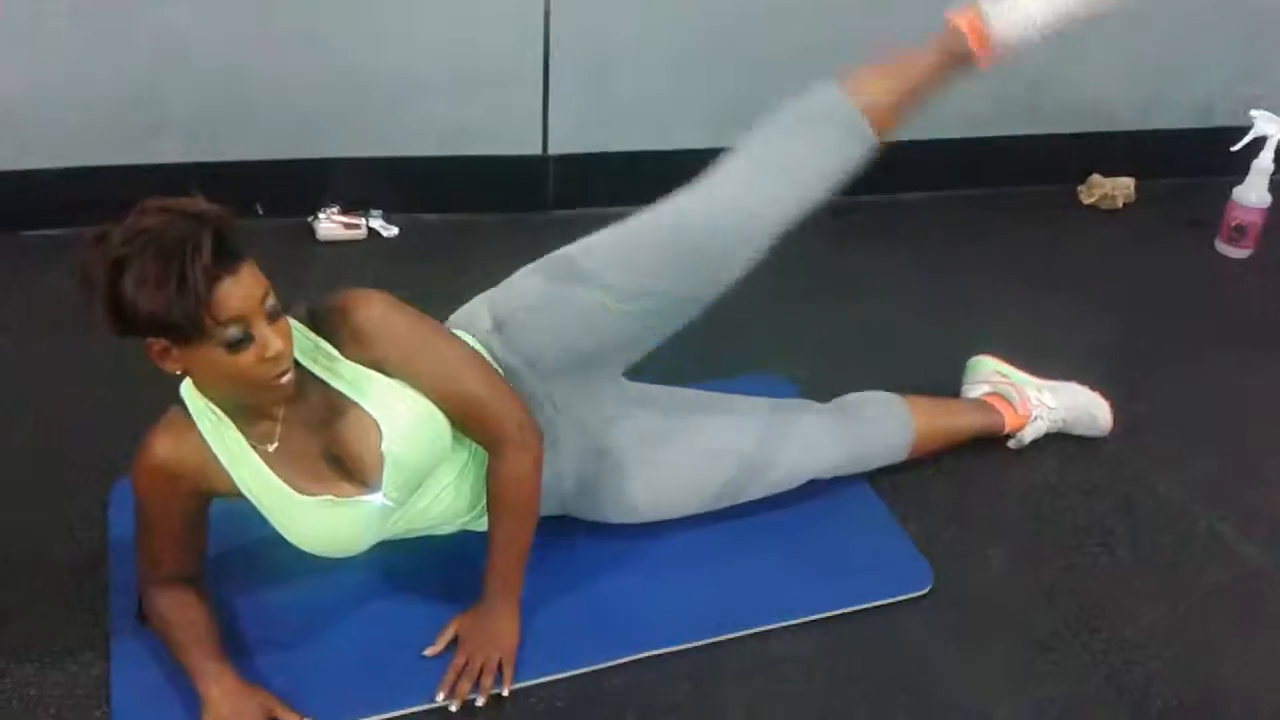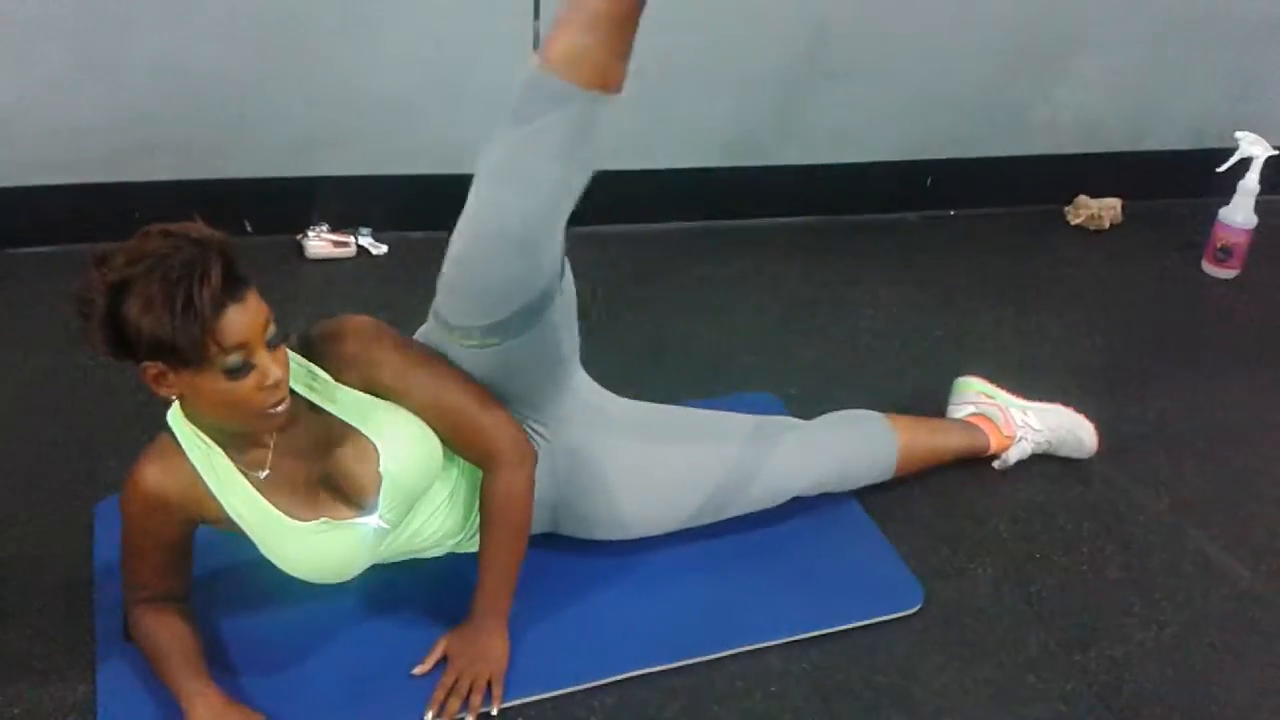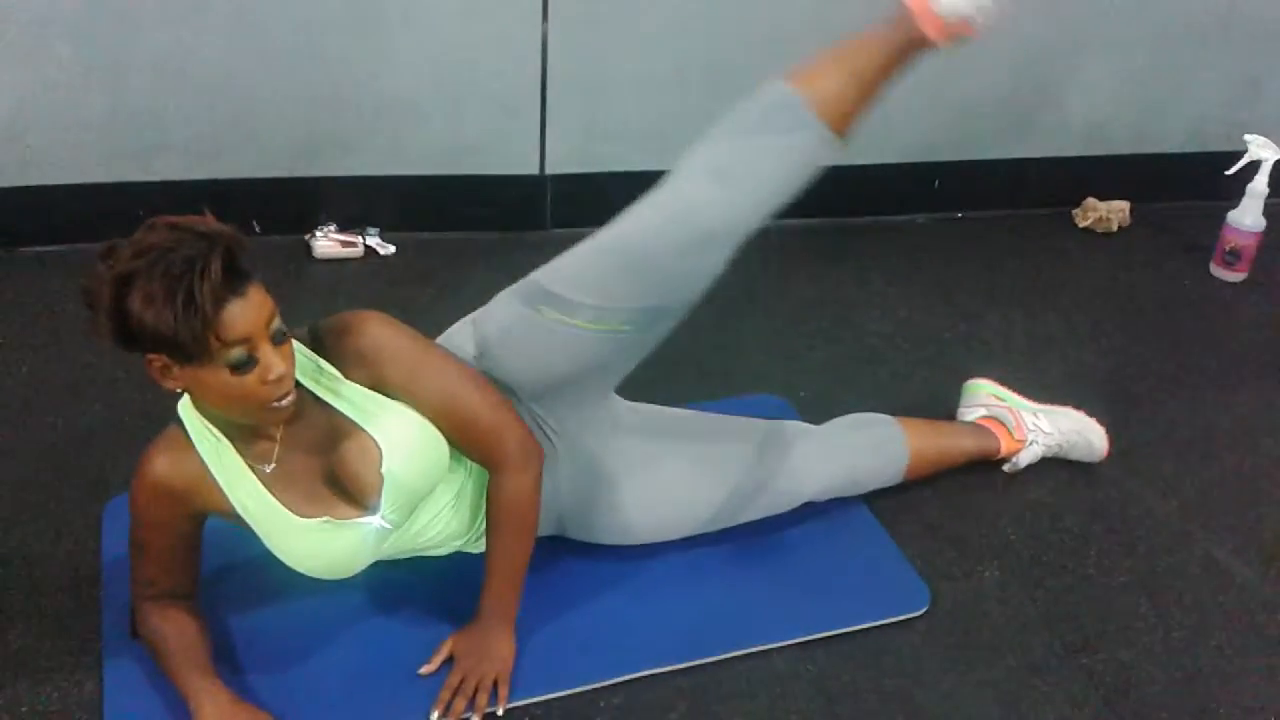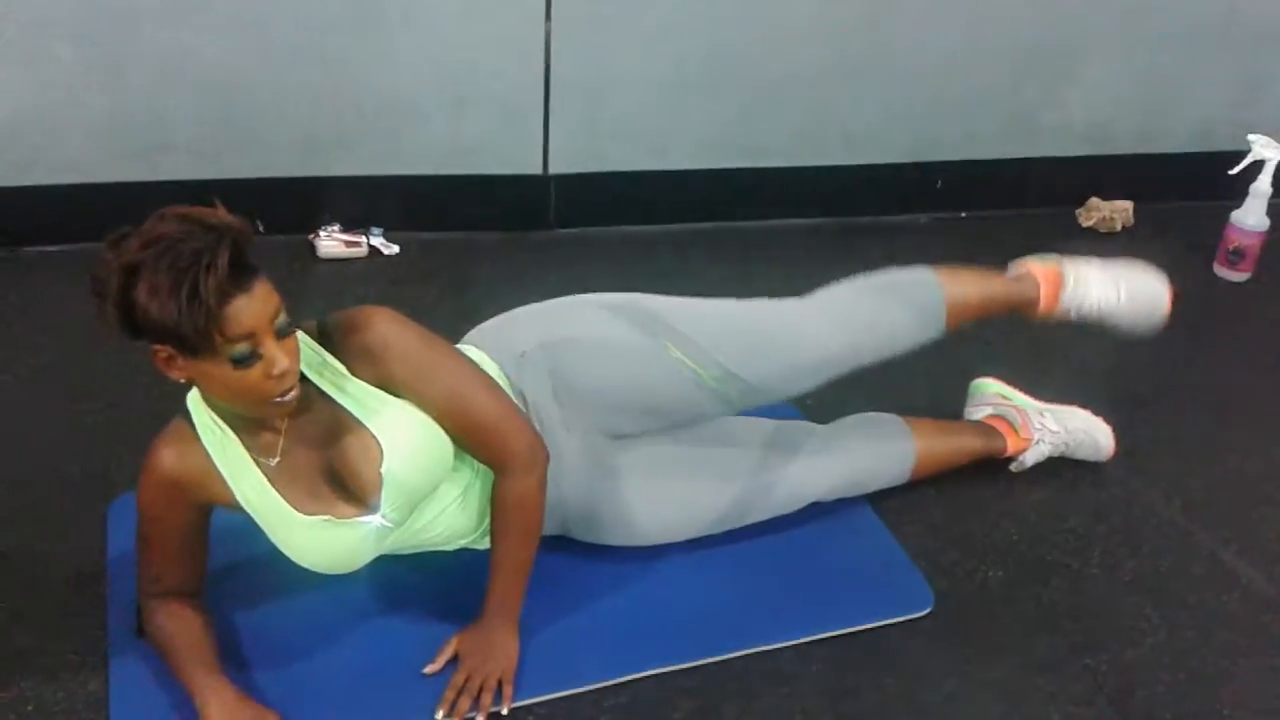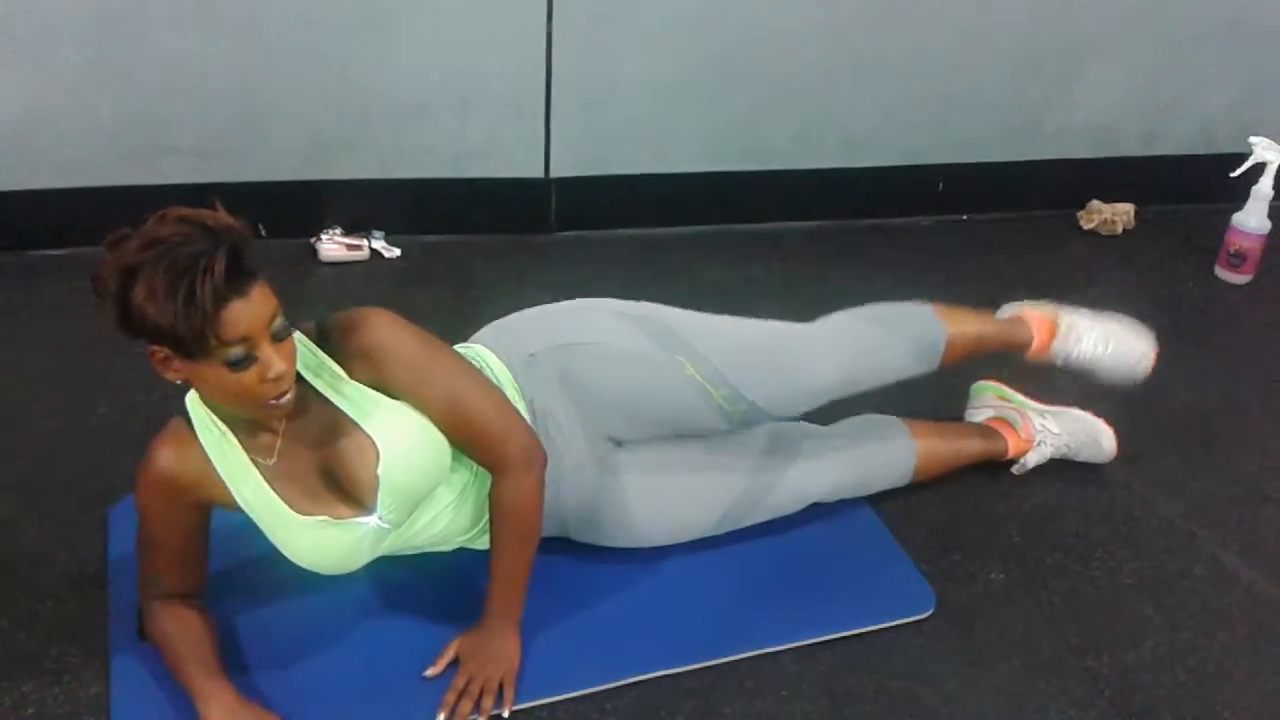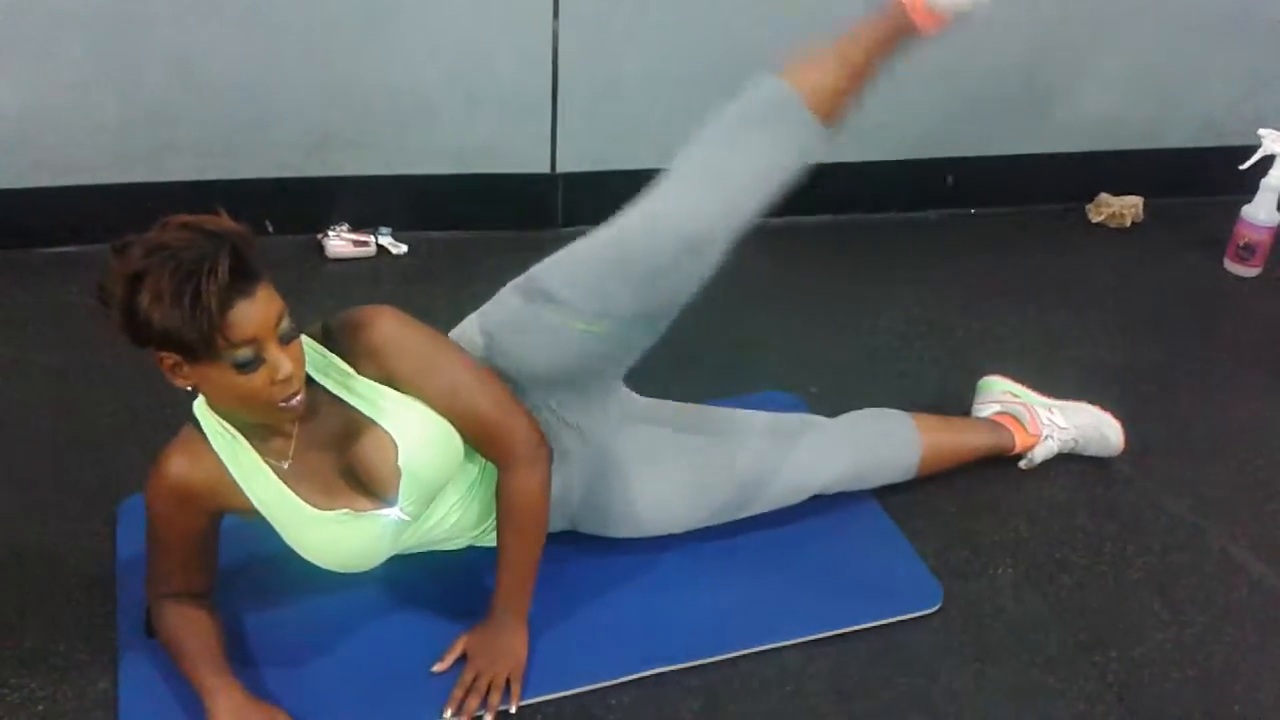
dt=0.4s
person 1, frame 1
left shoulder: (358, 324)
right shoulder: (178, 456)
left elbow: (511, 430)
right elbow: (166, 581)
left wrist: (501, 601)
left hip: (532, 360)
right hip: (563, 472)
left knee: (710, 232)
right knee: (805, 442)
right ankle: (999, 405)
person 1, frame 2
left shoulder: (348, 354)
right shoulder: (165, 484)
left elbow: (508, 453)
right elbow: (152, 602)
left wrist: (489, 621)
left hip: (524, 407)
right hip: (525, 502)
right ankle: (981, 428)
person 1, frame 3
left shoulder: (356, 347)
right shoulder: (175, 475)
left elbow: (515, 457)
right elbow: (161, 599)
left wrist: (497, 622)
left hip: (534, 401)
right hip: (559, 504)
right knee: (799, 467)
right ankle: (995, 433)
person 1, frame 4
left shoulder: (365, 343)
right shoulder: (181, 468)
left elbow: (520, 452)
right elbow: (167, 596)
left wrist: (500, 621)
left hip: (550, 383)
right hip: (574, 500)
left knee: (812, 339)
right knee: (805, 460)
left ankle: (1035, 286)
right ankle: (998, 429)
person 1, frame 5
left shoulder: (362, 344)
right shoulder: (179, 469)
left elbow: (517, 454)
right elbow: (169, 598)
left wrist: (500, 626)
left hip: (553, 385)
right hip: (565, 503)
left knee: (811, 365)
right knee: (798, 468)
left ankle: (1024, 332)
right ankle: (999, 432)
person 1, frame 6
left shoulder: (370, 342)
right shoulder: (189, 474)
left elbow: (521, 449)
right elbow: (176, 596)
left wrist: (509, 621)
left hip: (534, 380)
right hip: (569, 497)
left knee: (673, 236)
right knee: (805, 460)
right ankle: (1007, 426)
